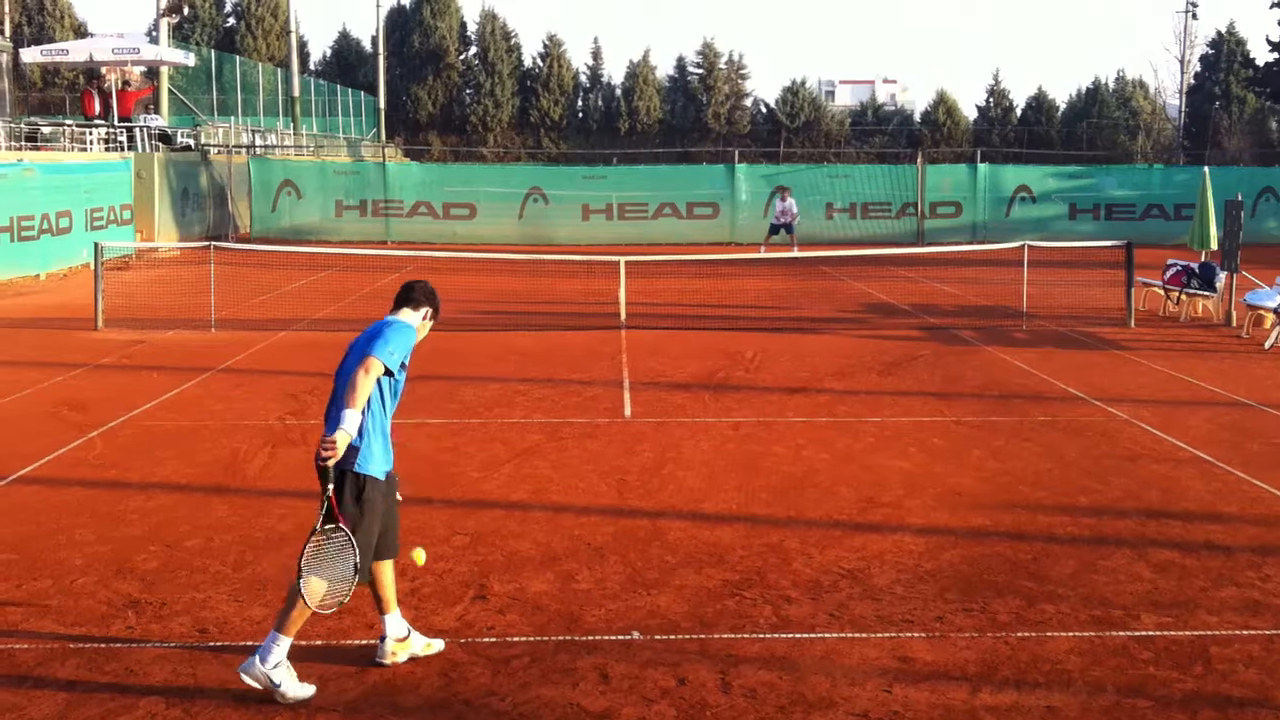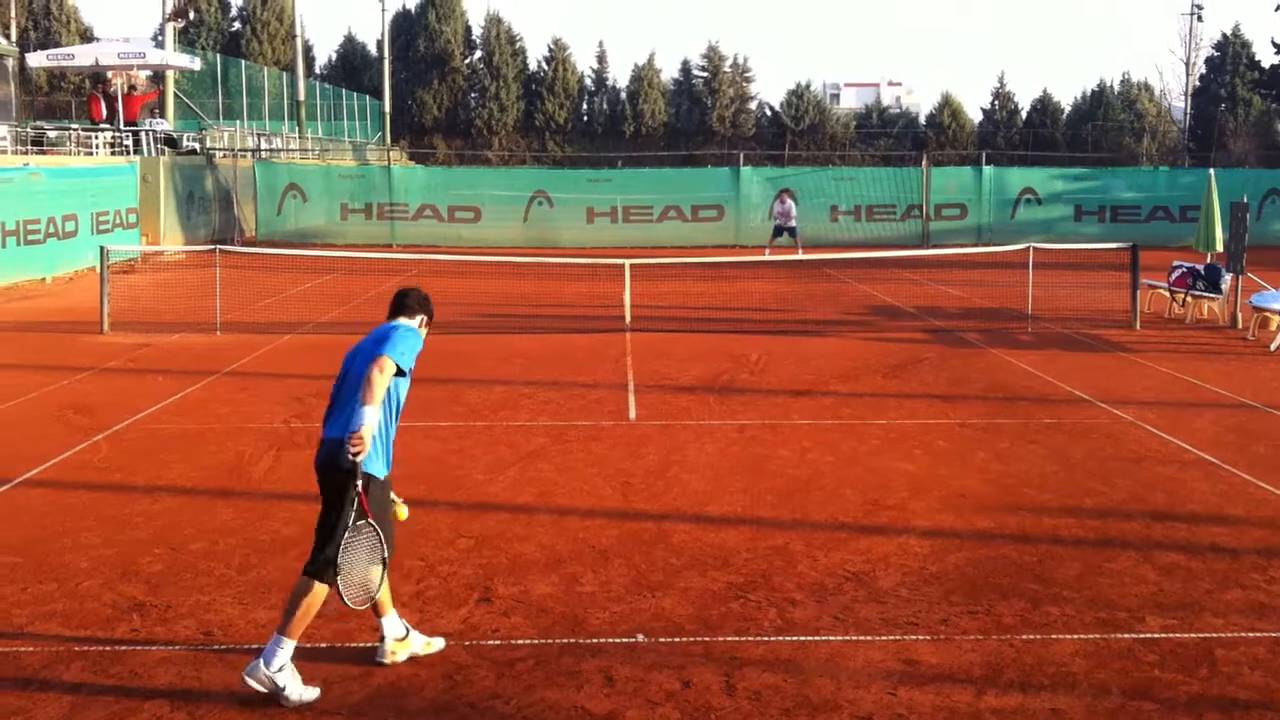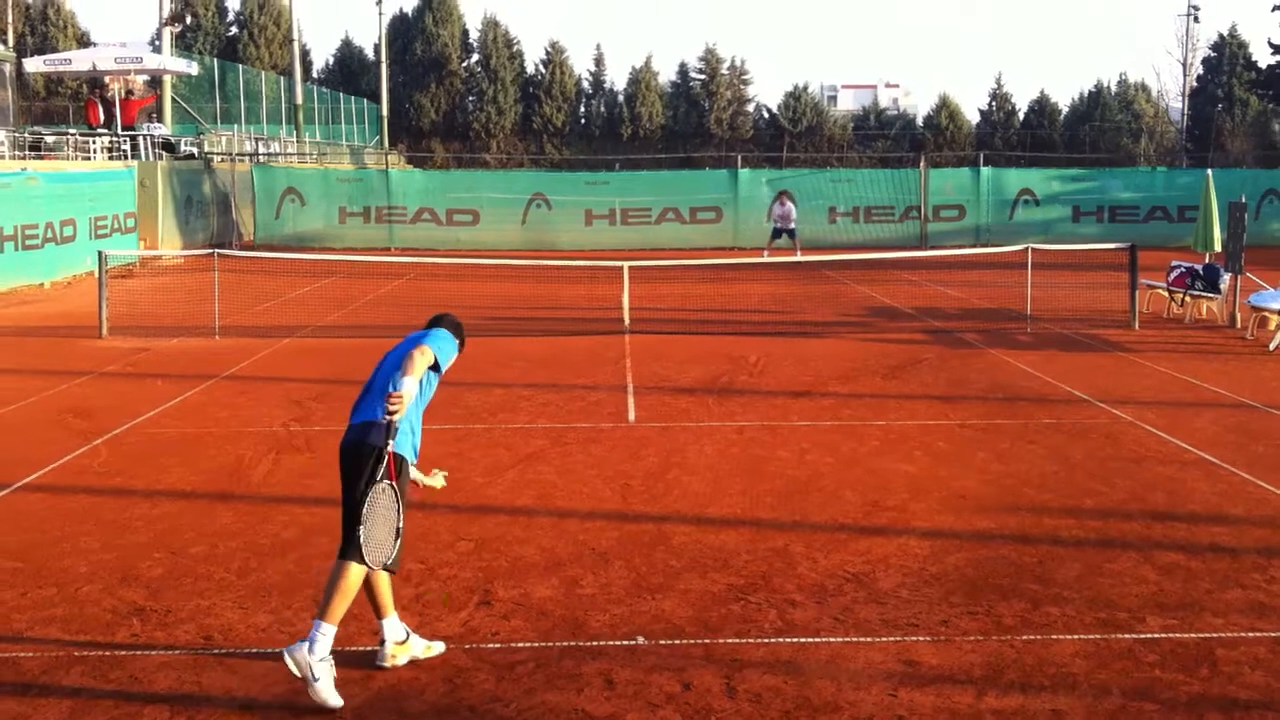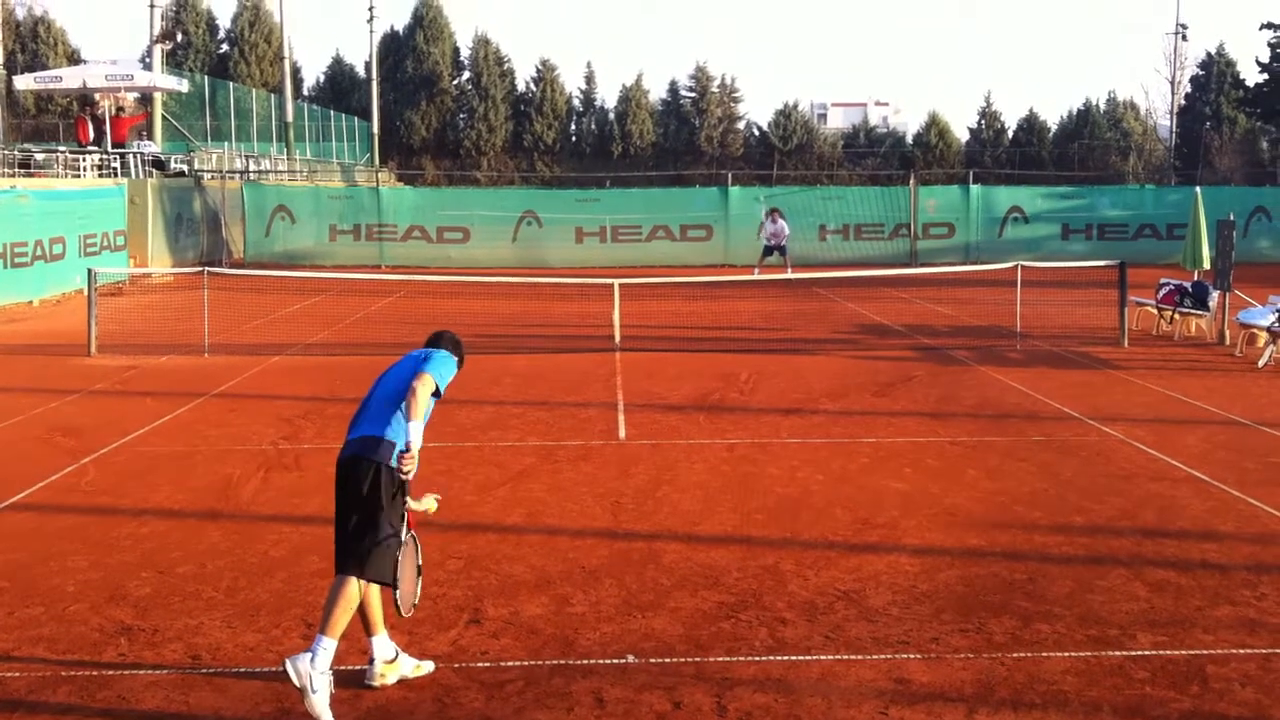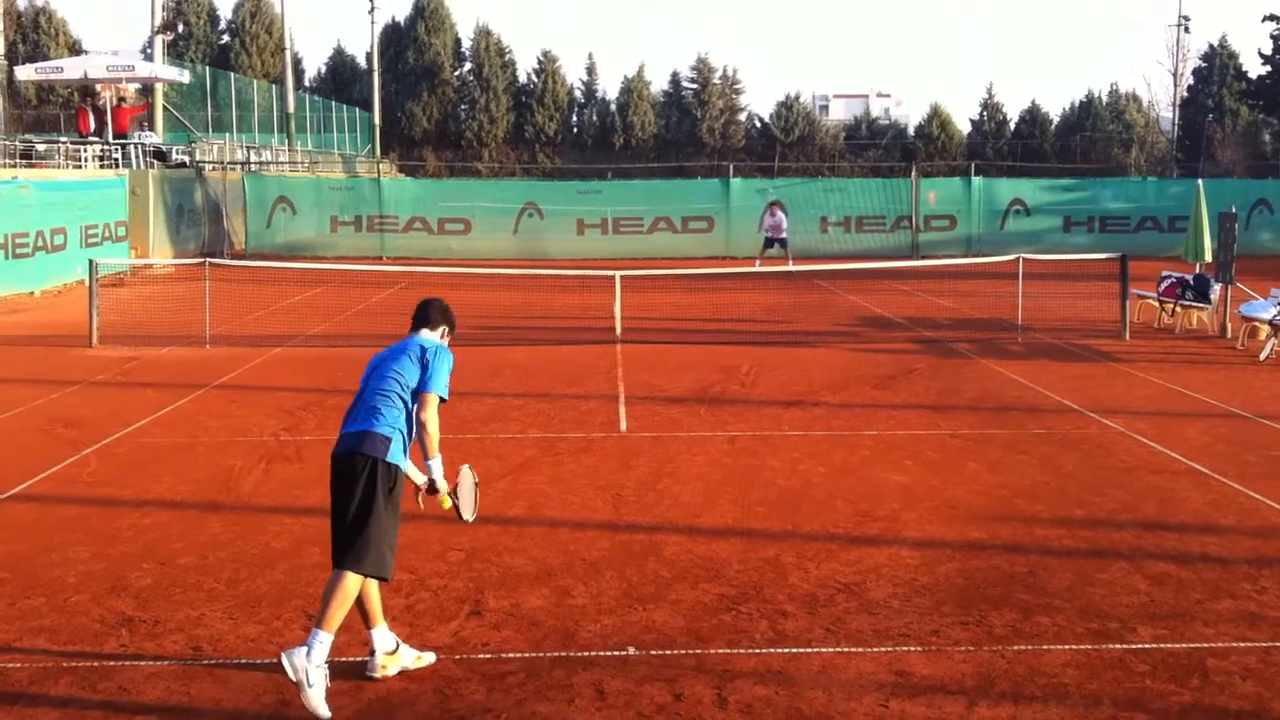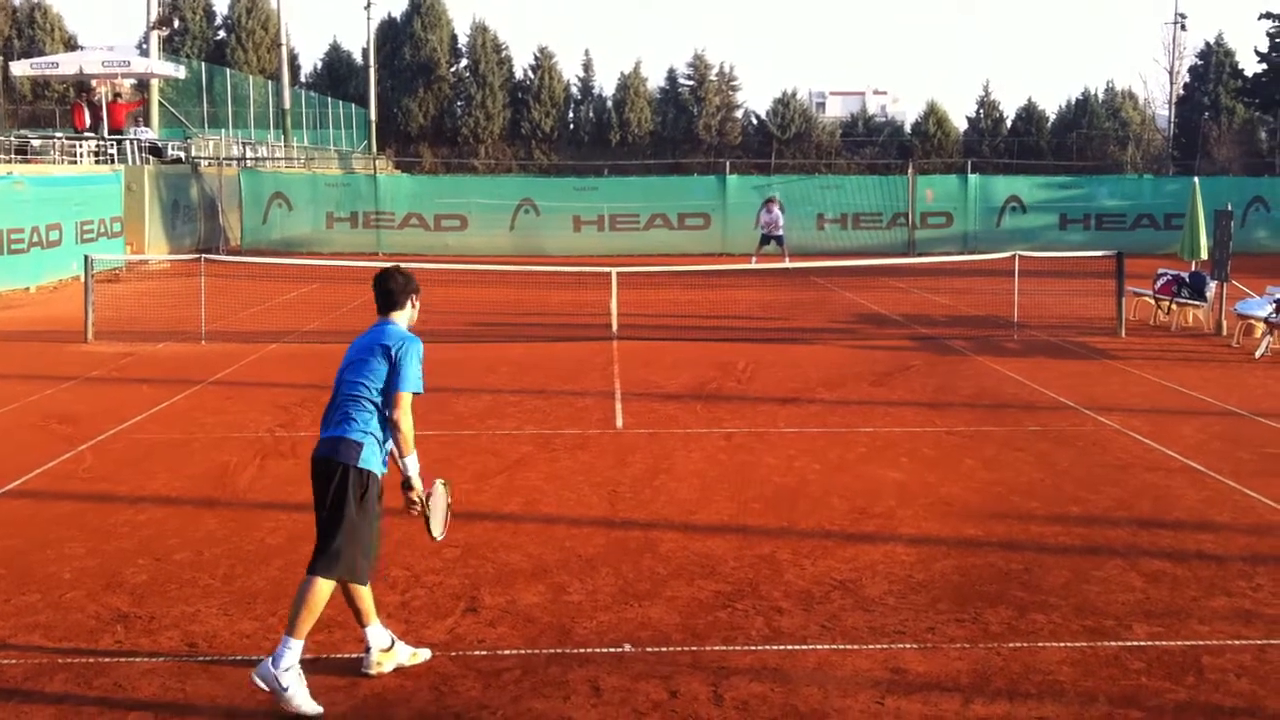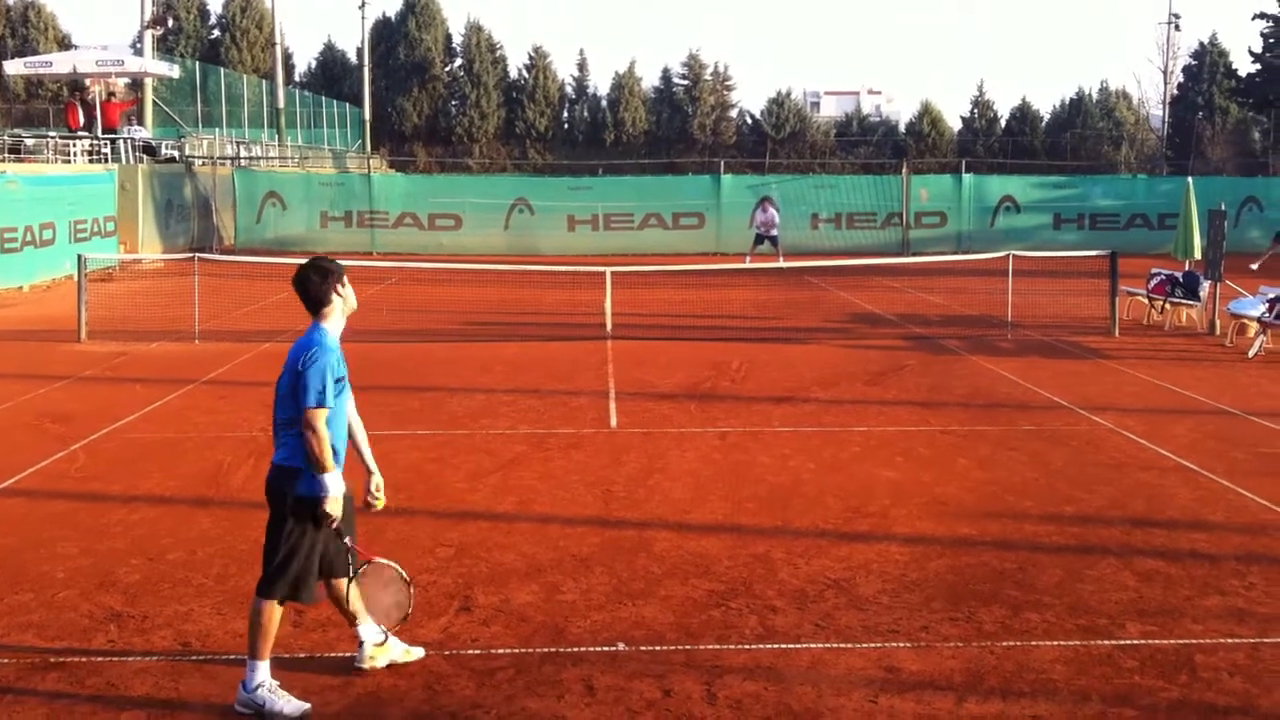
dt=0.4s
person 1, frame 1
left shoulder: (373, 334)
right shoulder: (402, 331)
right elbow: (366, 372)
right wrist: (347, 428)
left hip: (367, 462)
right hip: (358, 463)
left knee: (383, 545)
left ankle: (397, 639)
right ankle: (267, 662)
person 1, frame 2
left shoulder: (368, 343)
right shoulder: (407, 334)
right elbow: (379, 372)
right wrist: (371, 421)
left hip: (342, 453)
right hip: (356, 460)
right knee: (328, 565)
left ankle: (396, 637)
right ankle: (272, 664)
person 1, frame 3
left shoulder: (403, 347)
right shoulder: (443, 338)
right elbow: (418, 356)
left wrist: (417, 474)
right wrist: (408, 390)
left hip: (360, 442)
right hip: (381, 445)
right knee: (361, 549)
left ankle: (395, 640)
right ankle: (315, 649)
person 1, frame 4
left shoulder: (401, 365)
right shoulder: (441, 359)
right elbow: (419, 390)
left wrist: (408, 499)
right wrist: (413, 444)
left hip: (353, 457)
right hip: (380, 458)
left knee: (363, 561)
right knee: (360, 566)
left ankle: (384, 658)
right ankle: (315, 663)
person 1, frame 5
left shoulder: (386, 354)
right shoulder: (437, 352)
right elbow: (425, 417)
left wrist: (416, 474)
right wrist: (435, 473)
left hip: (348, 452)
right hip: (376, 456)
left knee: (361, 558)
right knee: (358, 560)
left ankle: (385, 650)
right ankle: (311, 656)
person 1, frame 6
left shoulder: (364, 342)
right shoulder: (407, 343)
right elbow: (399, 415)
left wrist: (398, 466)
right wrist: (411, 471)
left hip: (333, 454)
right hip: (355, 460)
left knee: (353, 559)
right knee: (333, 563)
left ankle: (381, 647)
right ankle: (281, 665)
person 1, frame 7
left shoulder: (326, 346)
right shoulder: (320, 350)
left elbow: (348, 412)
right elbow: (314, 425)
left wrist: (372, 468)
right wrist: (331, 486)
left hip: (326, 483)
right hip: (301, 483)
left knee: (338, 565)
right knee: (280, 582)
left ankle: (374, 644)
